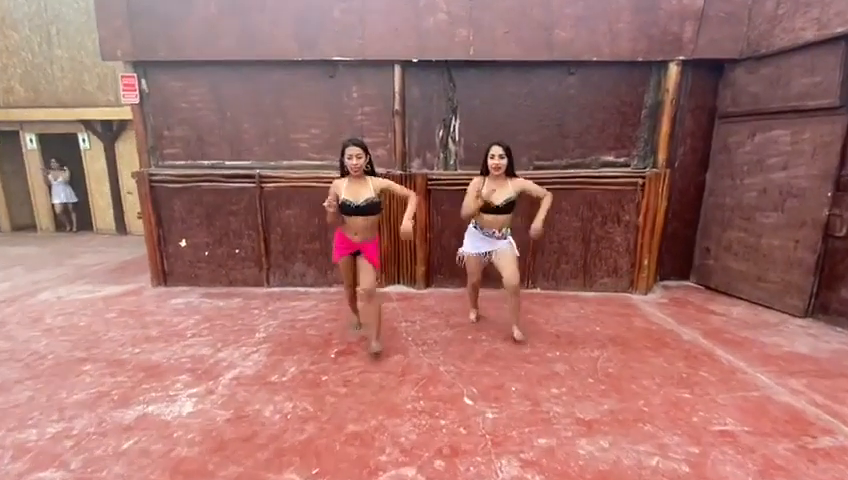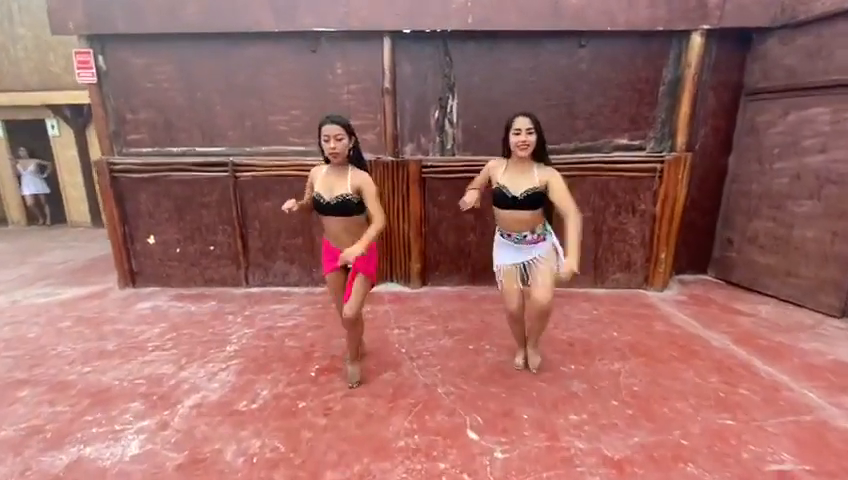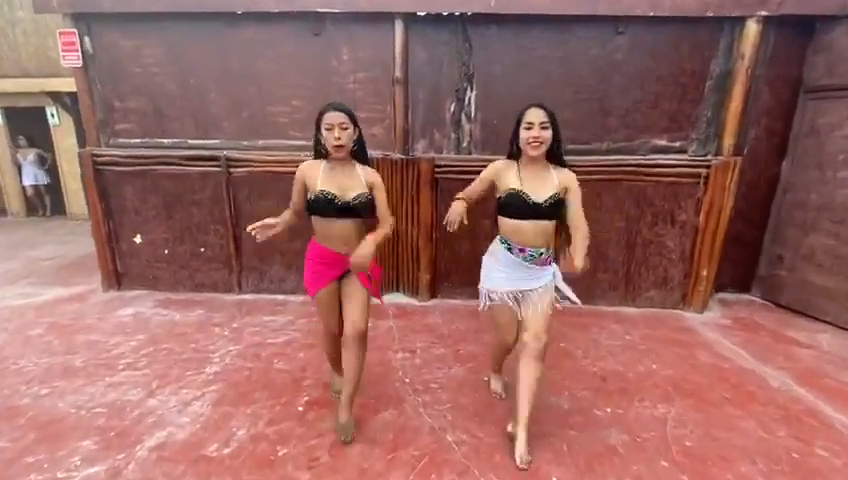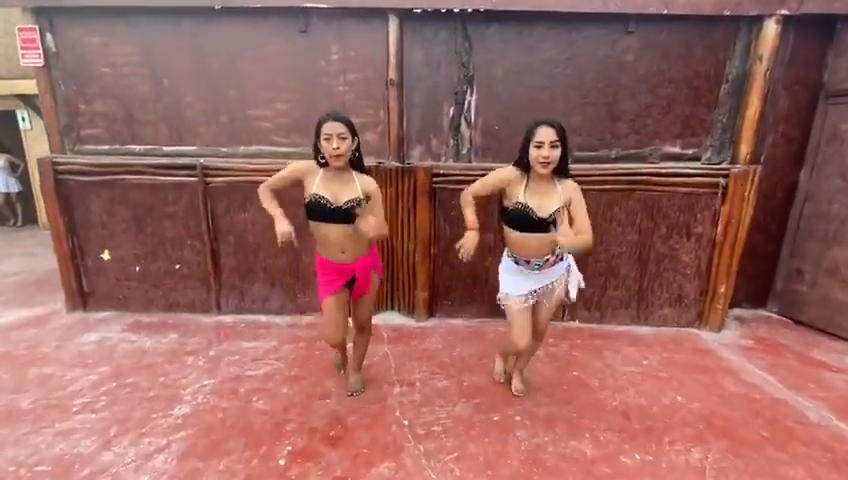
dt=0.7s
person 1, frame 1
left shoulder: (378, 183)
right shoulder: (338, 185)
left elbow: (411, 195)
right elbow: (332, 222)
left wrist: (407, 218)
right wrist: (332, 211)
left hip: (368, 245)
right hip: (344, 242)
left knee: (368, 289)
right knee: (349, 286)
right ankle: (356, 314)
person 1, frame 2
left shoulder: (361, 179)
right shoulder: (316, 174)
left elbow: (379, 221)
right elbow: (307, 206)
left wrist: (359, 245)
right wrist: (295, 204)
left hip: (361, 252)
right hip: (332, 253)
left knee: (351, 313)
right knee: (342, 311)
left ankle: (354, 360)
right ankle: (355, 348)
person 1, frame 3
left shoulder: (369, 176)
right shoulder: (308, 171)
left elbow: (387, 223)
right elbow: (295, 213)
left wrist: (371, 242)
right wrist: (278, 223)
left hip: (357, 262)
right hip: (321, 260)
left knee: (356, 330)
right knee: (332, 331)
left ankle: (345, 407)
right ankle: (337, 373)
person 1, frame 4
left shoulder: (367, 184)
right shoulder: (306, 171)
left elbow: (382, 230)
right elbow: (264, 190)
left wrist: (374, 228)
right wrist: (279, 219)
left hip: (364, 263)
right hip: (329, 267)
left knee: (362, 323)
right knee: (335, 336)
left ankle: (355, 369)
right ankle: (343, 354)
person 2, frame 1
left shoulder: (517, 183)
right shoulder: (478, 183)
left elbow: (546, 195)
right elbow: (465, 213)
left wrist: (539, 219)
right wrist: (482, 200)
left hip: (502, 240)
right hip: (477, 237)
left knee: (513, 283)
right knee: (474, 281)
left ankle: (515, 326)
right ankle: (474, 308)
person 2, frame 2
left shoulder: (546, 174)
right shoulder: (494, 167)
left elbow: (572, 213)
right elbow: (473, 187)
left wrist: (572, 255)
right wrist: (470, 198)
left hip: (541, 245)
right hip: (506, 246)
left knee: (542, 302)
right knee: (513, 309)
left ankle: (533, 346)
right ankle: (521, 347)
person 2, frame 3
left shoulder: (565, 178)
right shoulder: (501, 170)
left elbow: (579, 228)
right elbow: (466, 196)
left wrist: (577, 255)
right wrist: (458, 204)
left hip: (542, 270)
right hip: (504, 265)
left knee: (535, 344)
right knee: (507, 339)
right ankle: (495, 373)
person 2, frame 4
left shoulder: (570, 190)
right shoulder: (509, 177)
left elbow: (587, 238)
right elbow: (467, 194)
left wrist: (569, 240)
right wrist: (472, 230)
left hip: (554, 269)
right hip: (516, 272)
left knee: (539, 330)
right knee: (520, 343)
left ankle: (516, 370)
right ankle: (501, 358)
